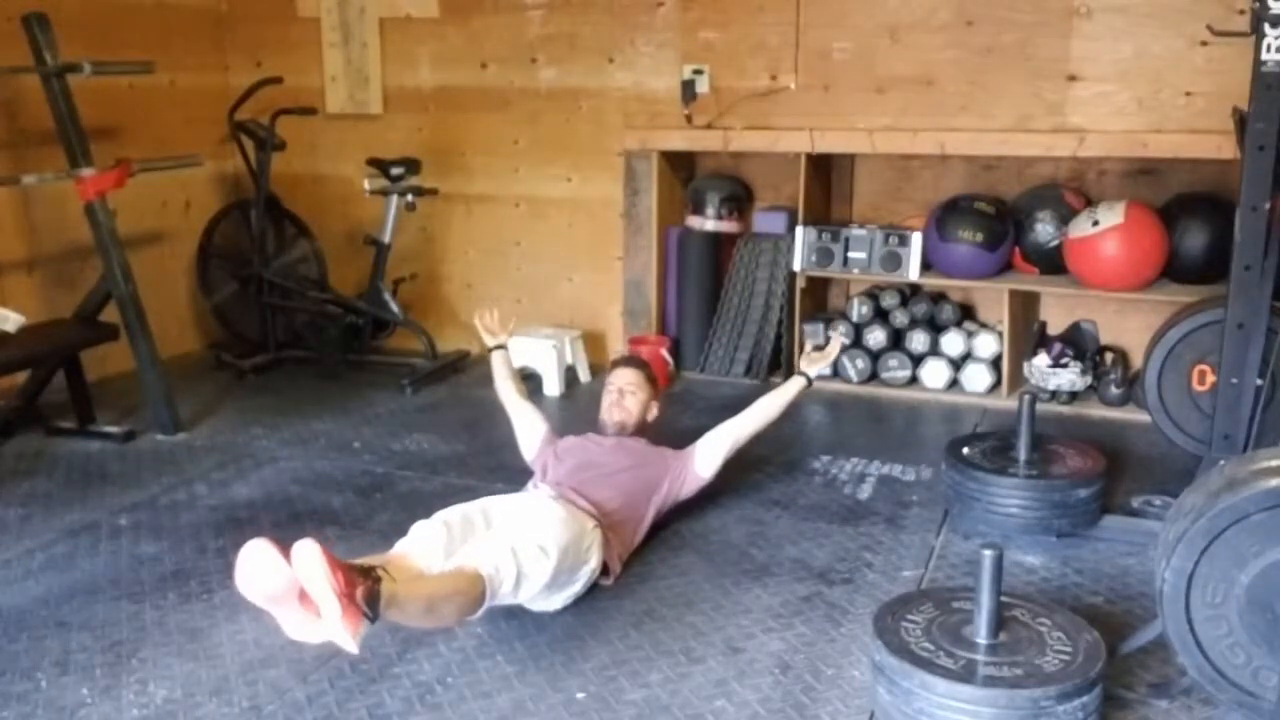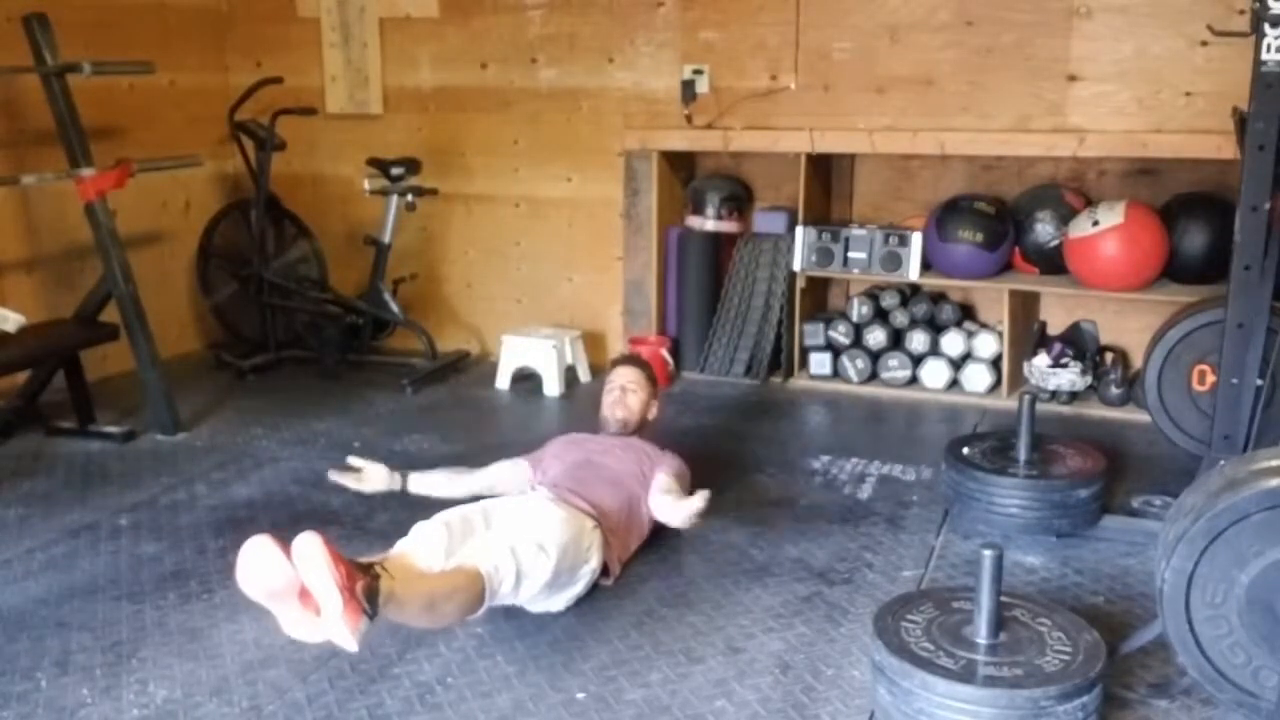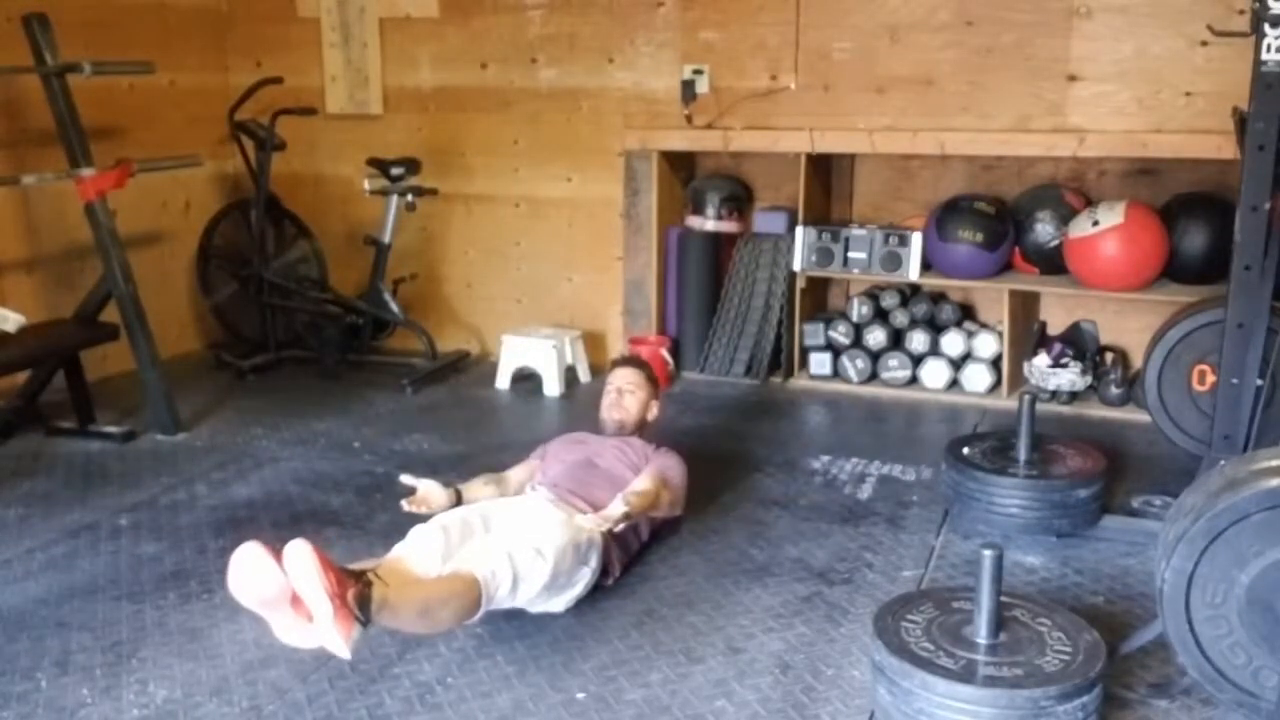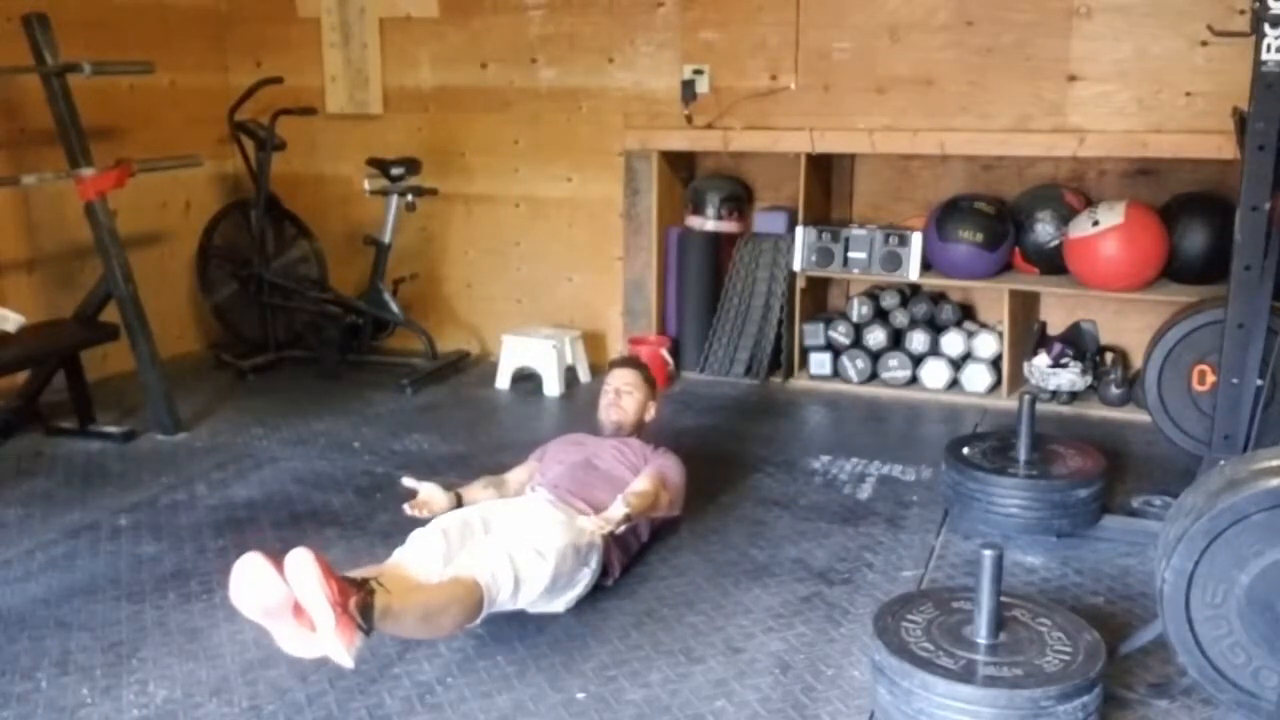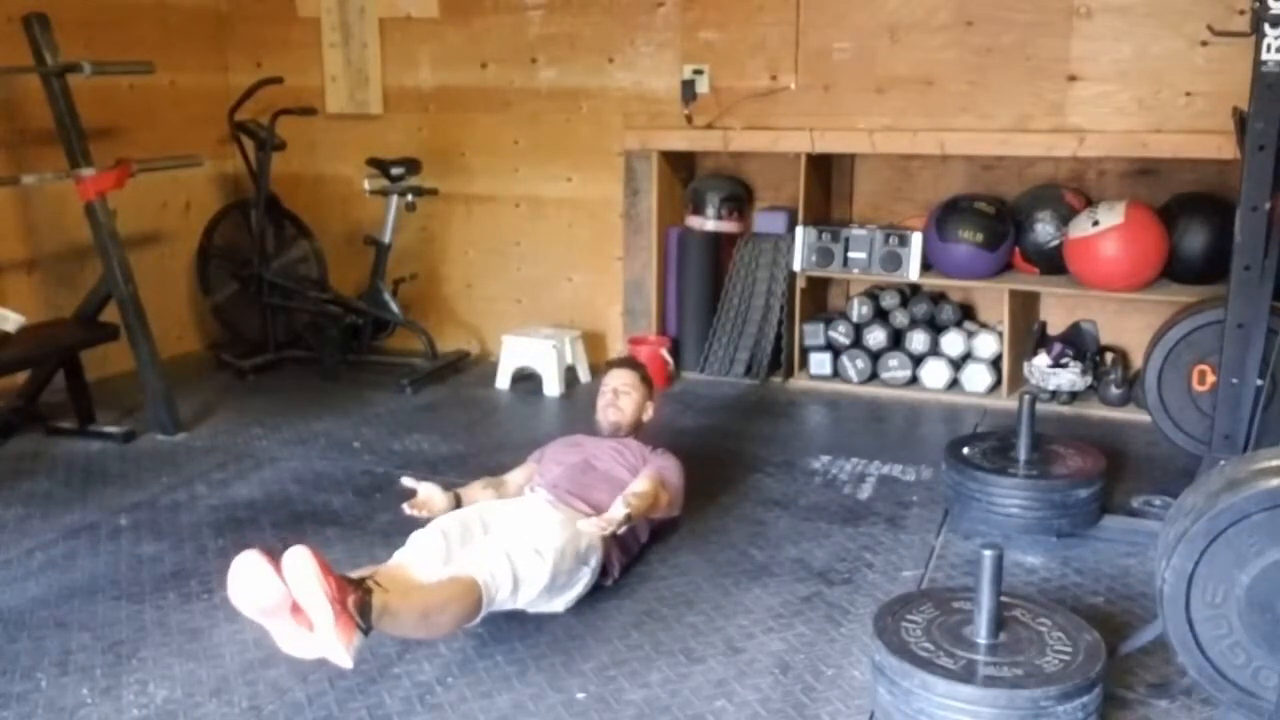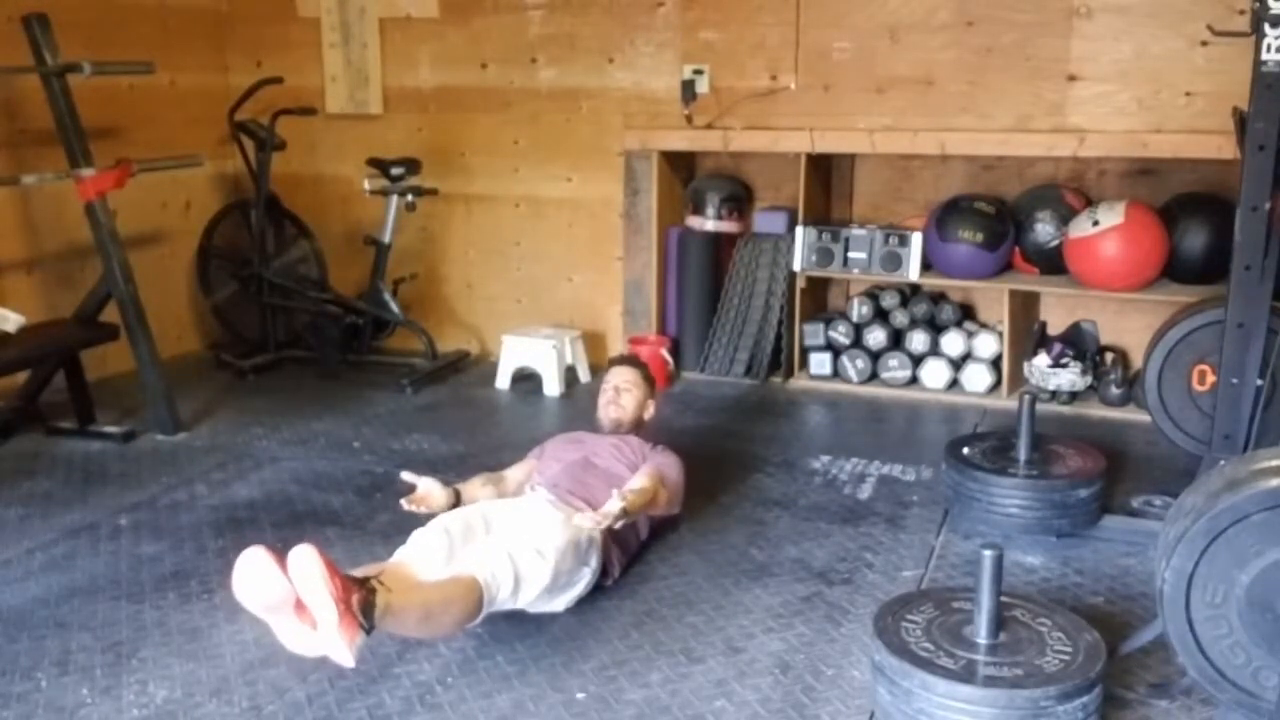
dt=0.4s
person 1, frame 1
left shoulder: (667, 466)
right shoulder: (563, 447)
left elbow: (735, 430)
right elbow: (517, 404)
left wrist: (802, 378)
right wrist: (497, 348)
left hip: (572, 528)
right hip: (511, 506)
left knee: (476, 572)
right knee: (422, 545)
left ankle: (361, 602)
right ankle: (317, 600)
person 1, frame 2
left shoulder: (658, 460)
right shoulder: (564, 444)
left elbow: (668, 496)
right elbow: (486, 476)
left wrist: (678, 508)
right wrist: (399, 479)
left hip: (575, 529)
right hip: (510, 509)
left knee: (478, 572)
right knee: (423, 545)
left ankle: (364, 599)
right ankle: (321, 604)
person 1, frame 3
left shoulder: (662, 462)
right shoulder: (566, 442)
left elbow: (647, 496)
right elbow: (506, 480)
left wrist: (615, 514)
right wrist: (453, 495)
left hip: (572, 530)
right hip: (511, 509)
left knee: (475, 575)
right knee: (420, 550)
left ankle: (357, 605)
right ankle: (313, 605)
person 1, frame 4
left shoulder: (660, 462)
right shoulder: (564, 443)
left elbow: (646, 496)
right elbow: (506, 482)
left wrist: (618, 514)
right wrist: (454, 497)
left hip: (573, 531)
right hip: (512, 511)
left knee: (476, 579)
right knee: (420, 556)
left ankle: (359, 615)
right ankle: (315, 616)
person 1, frame 5
left shoulder: (659, 462)
right shoulder: (564, 444)
left elbow: (646, 496)
right elbow: (506, 483)
left wrist: (620, 514)
right wrist: (453, 498)
left hip: (573, 532)
right hip: (510, 511)
left knee: (475, 578)
right knee: (421, 556)
left ankle: (357, 613)
right ankle: (314, 616)
person 1, frame 6
left shoulder: (659, 460)
right shoulder: (564, 442)
left elbow: (645, 492)
right elbow: (505, 479)
left wrist: (617, 507)
right wrist: (451, 494)
left hip: (571, 532)
right hip: (512, 510)
left knee: (478, 577)
right knee: (422, 553)
left ankle: (361, 613)
right ankle: (316, 613)
